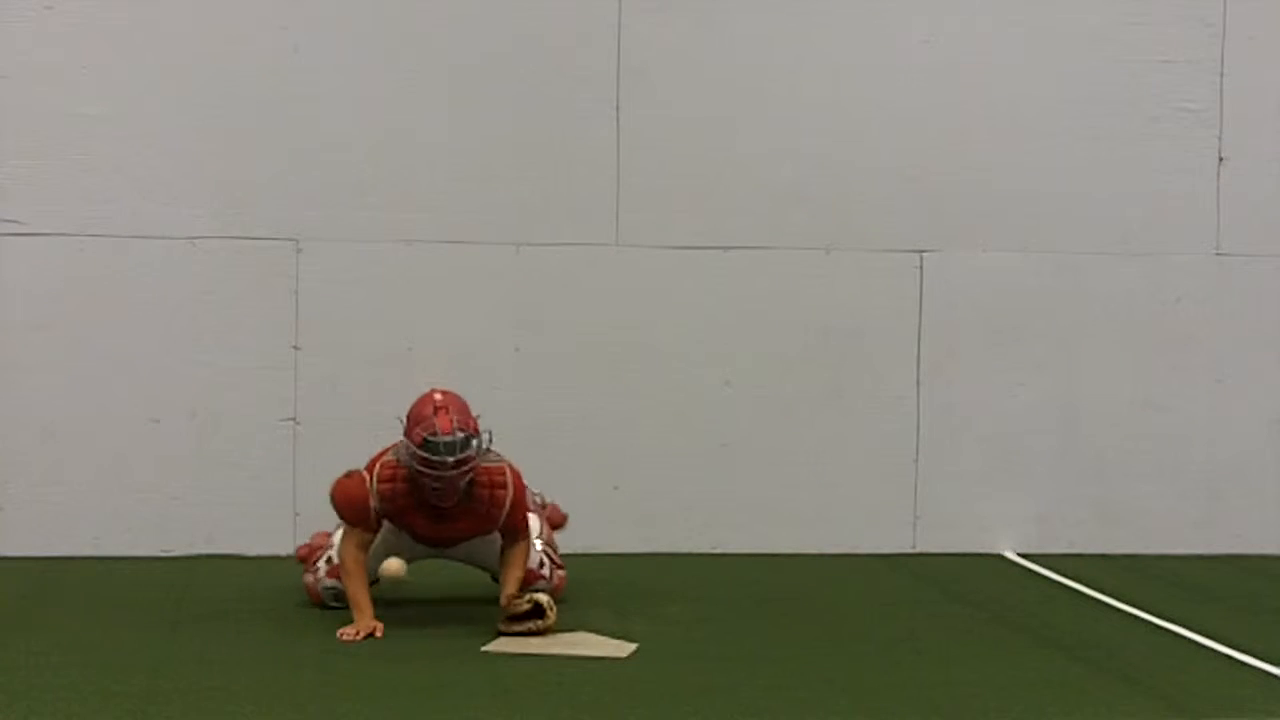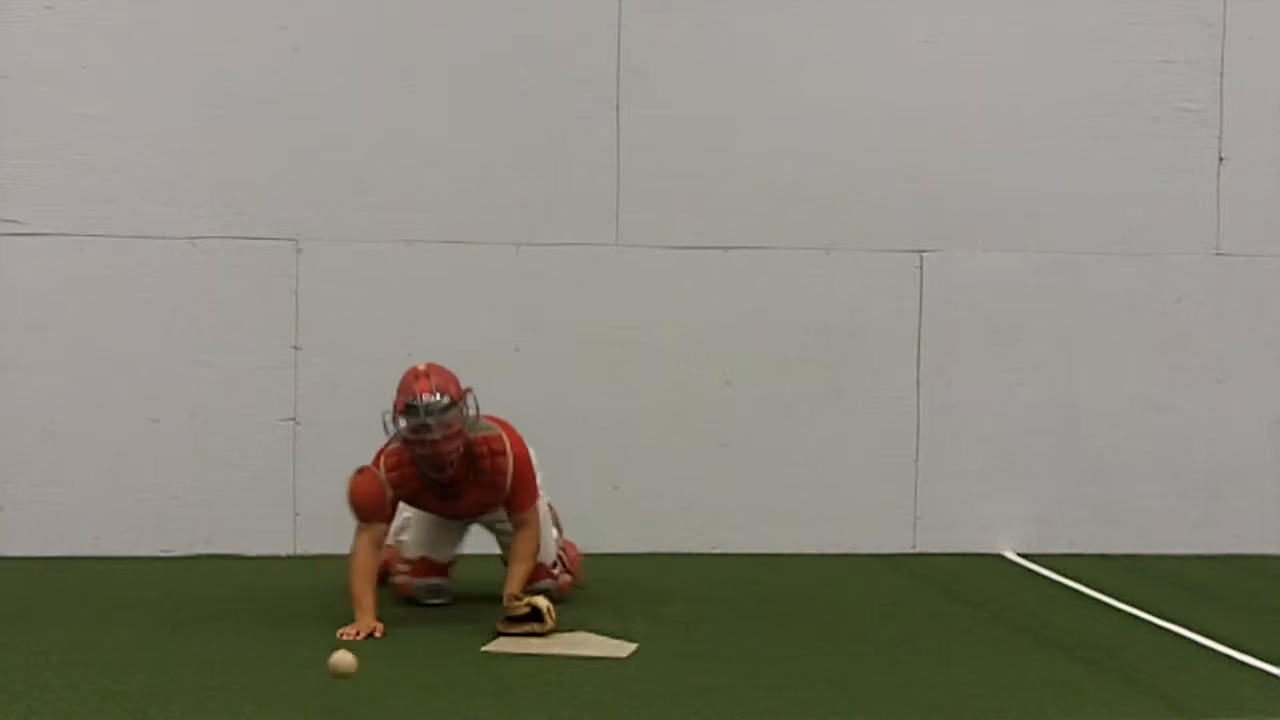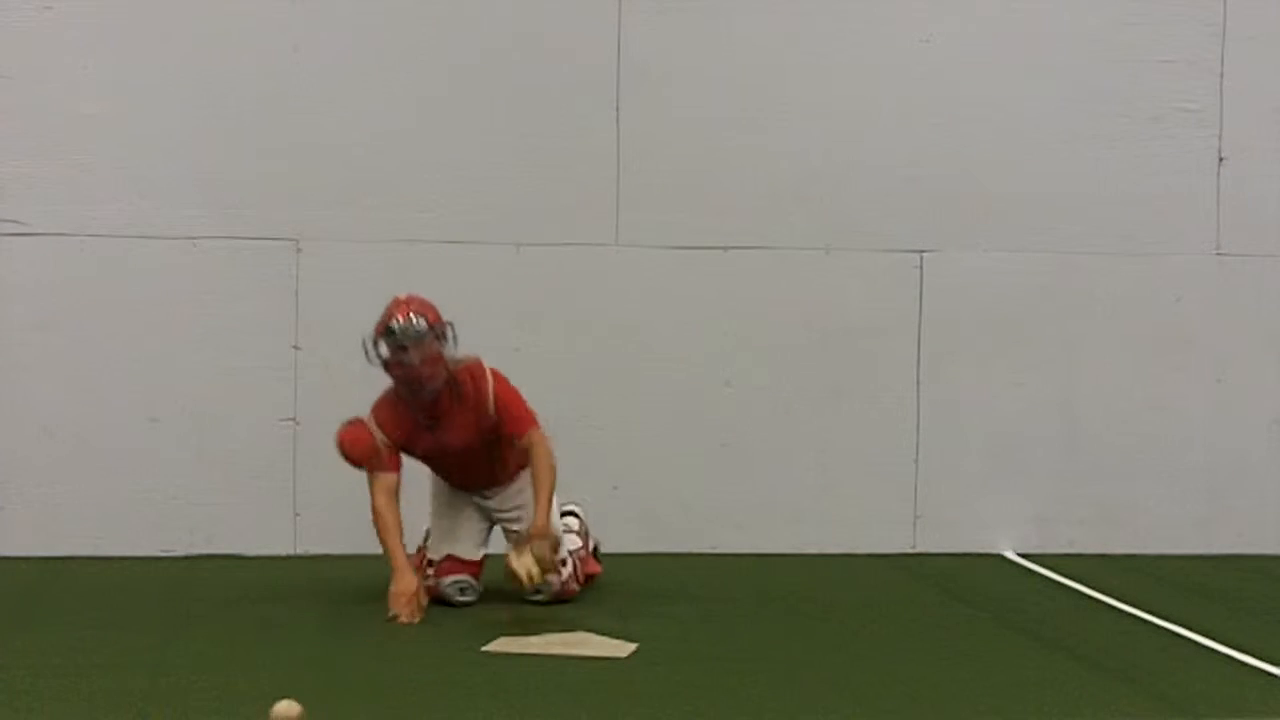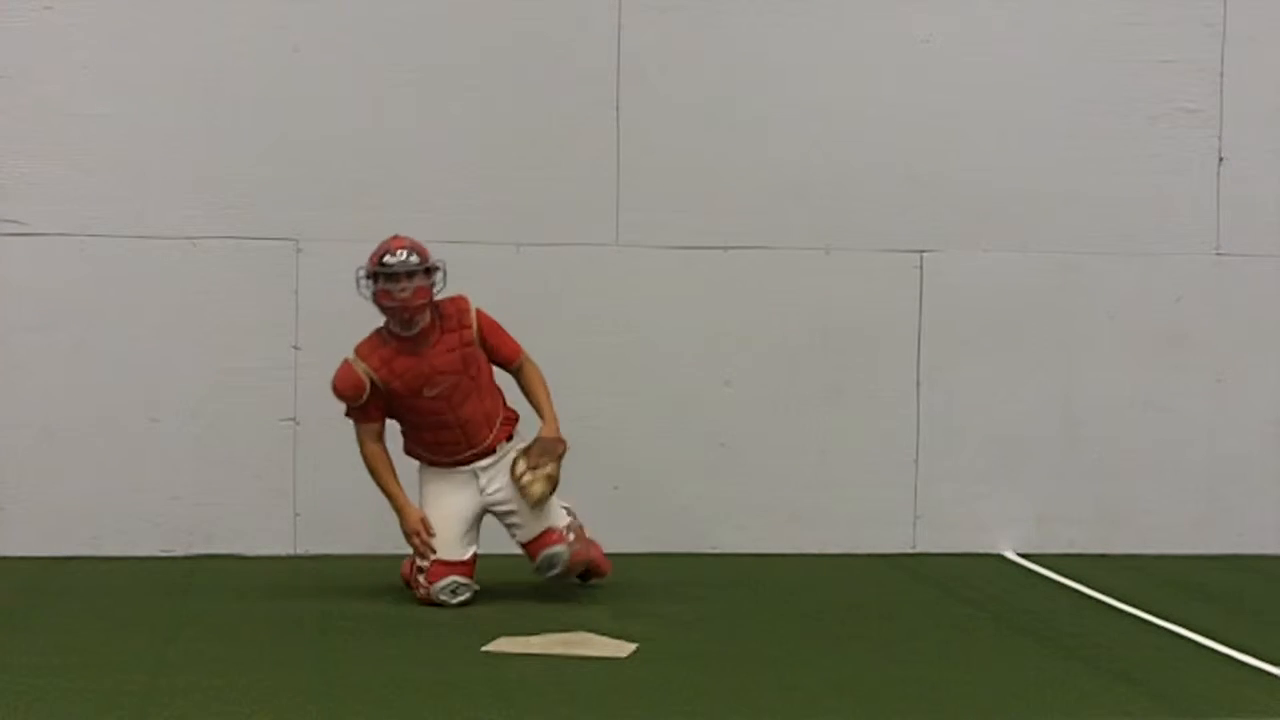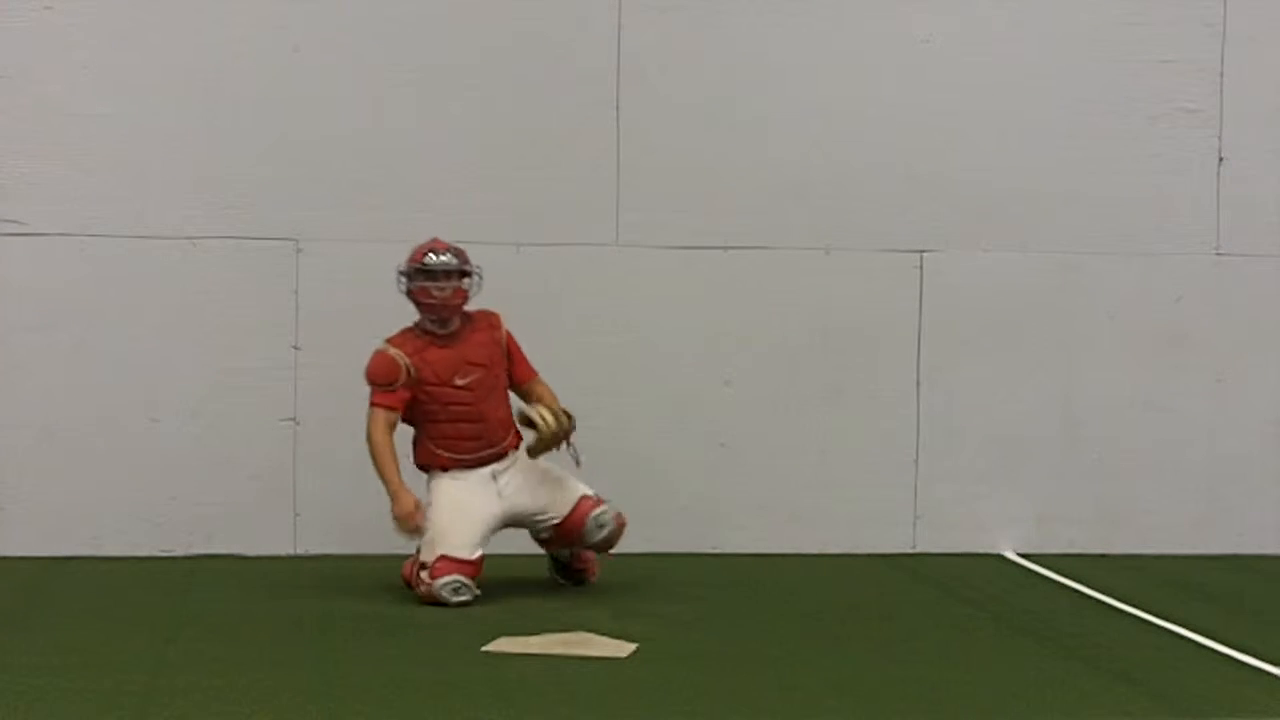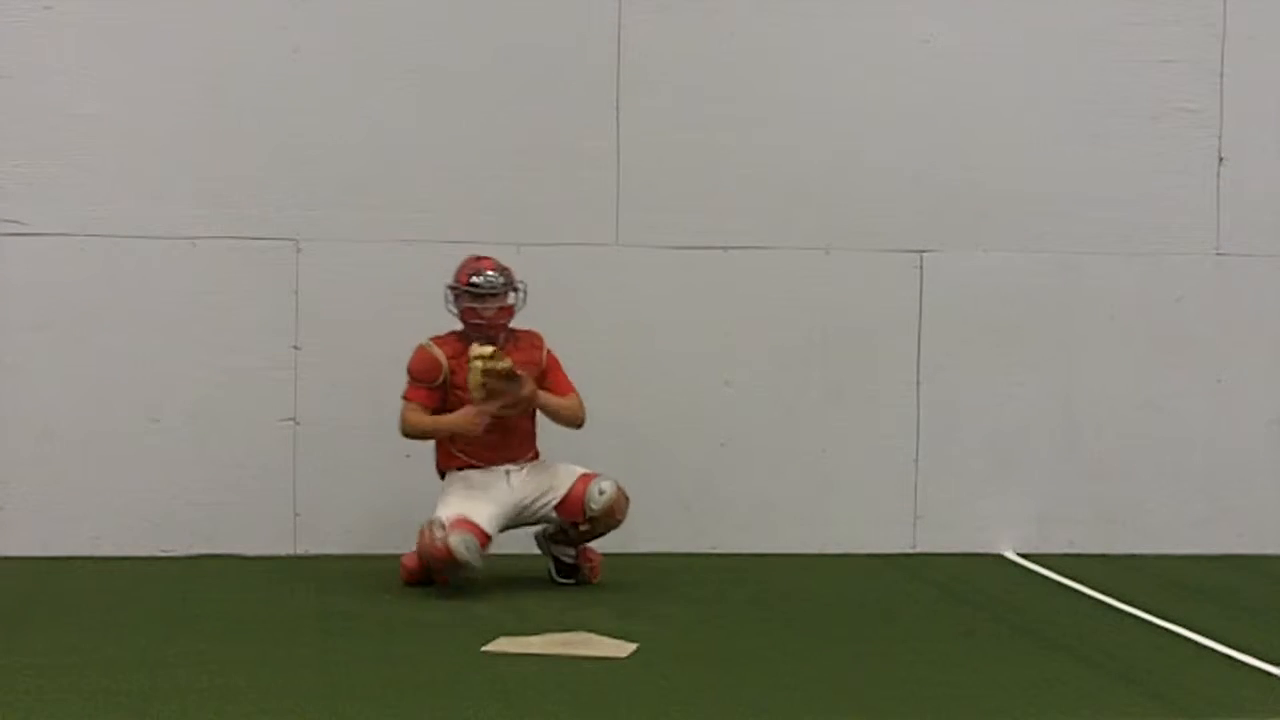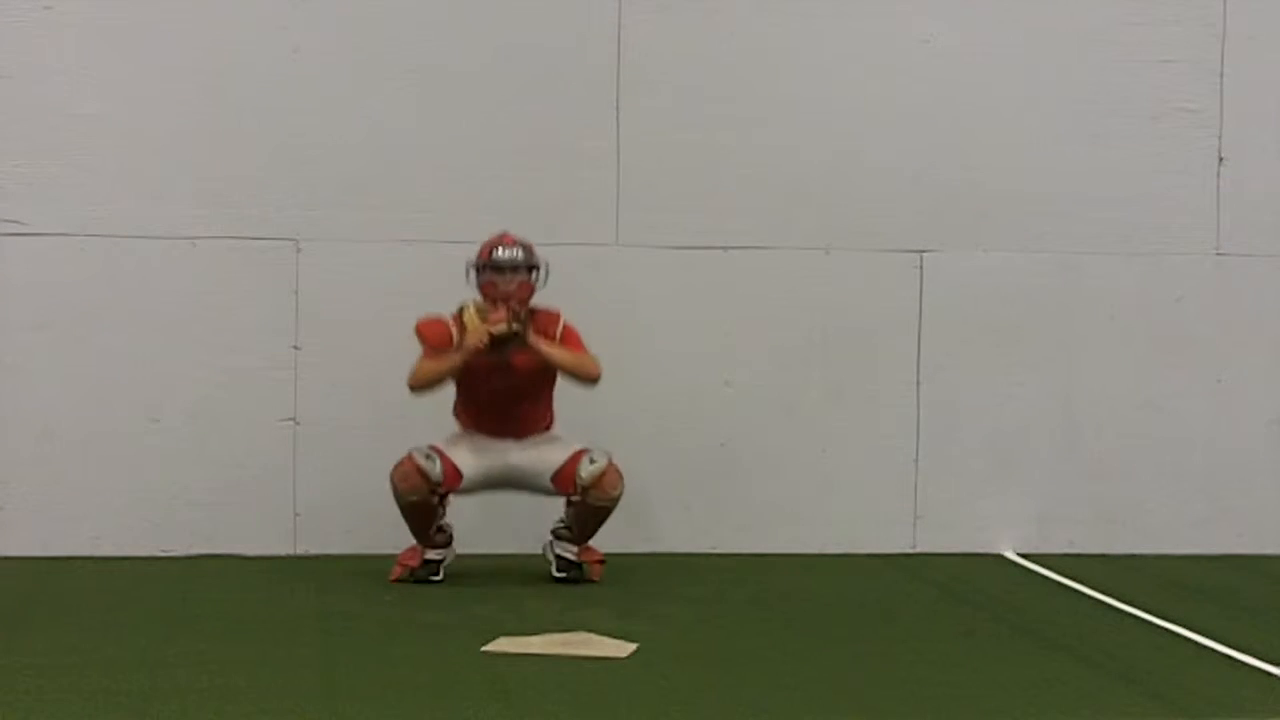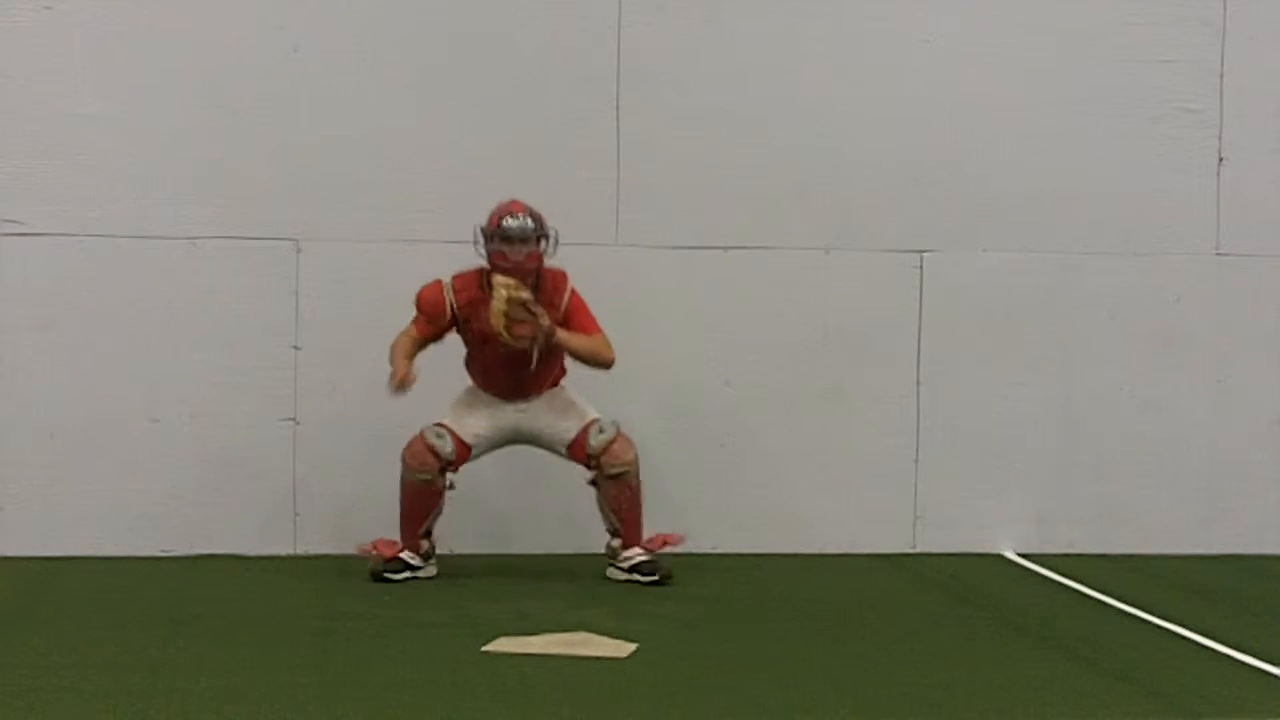
dt=0.3s
person 1, frame 1
left shoulder: (502, 482)
right shoulder: (384, 477)
left elbow: (515, 541)
right elbow: (355, 547)
left wrist: (510, 593)
right wrist: (363, 617)
left hip: (476, 535)
right hip: (401, 529)
left knee: (546, 584)
right knee: (325, 586)
left ankle: (532, 514)
person 1, frame 2
left shoulder: (504, 449)
right shoulder: (391, 466)
left elbow: (525, 526)
right elbow: (367, 541)
left wrist: (514, 589)
right wrist: (366, 615)
left hip: (507, 496)
right hip: (438, 506)
left knee: (548, 584)
left ankle: (548, 533)
right ankle: (406, 540)
person 1, frame 3
left shoulder: (481, 382)
right shoulder: (384, 416)
left elbow: (538, 450)
right elbow: (384, 497)
left wrist: (541, 524)
right wrist: (401, 571)
left hip: (516, 478)
right hip: (455, 489)
left knee: (551, 587)
right knee: (451, 588)
left ankle: (570, 526)
right ankle: (434, 543)
person 1, frame 4
left shoulder: (465, 319)
right shoulder: (370, 363)
left elbow: (522, 366)
right elbow: (371, 442)
left wrist: (549, 424)
right wrist: (404, 508)
left hip: (504, 458)
right hip: (443, 477)
left knee: (561, 563)
right knee: (446, 591)
left ankle: (571, 539)
right ankle: (424, 555)
person 1, frame 5
left shoulder: (491, 329)
right shoulder: (400, 354)
left elbow: (533, 387)
right elbow: (379, 429)
left wrist: (555, 413)
right wrist: (399, 494)
left hip: (516, 468)
right hip: (456, 482)
left knee: (605, 527)
right knee: (448, 589)
left ankle: (557, 544)
right ankle: (428, 554)
person 1, frame 6
left shoulder: (533, 348)
right shoulder: (441, 354)
left elbow: (578, 416)
right elbow: (409, 423)
left wrist: (534, 394)
right wrist: (453, 422)
left hip: (528, 474)
right hip: (469, 481)
left knee: (611, 500)
right knee: (454, 552)
left ankle: (562, 544)
right ankle: (435, 553)
person 1, frame 7
left shoulder: (550, 326)
right shoulder: (458, 326)
left elbow: (591, 372)
right elbow: (416, 381)
left wrist: (534, 342)
right wrist: (463, 353)
left hip: (536, 446)
right hip: (475, 445)
left knee: (606, 479)
right knee: (407, 476)
left ankle: (567, 545)
right ankle: (434, 548)
person 1, frame 8
left shoulder: (558, 290)
right shoulder: (461, 292)
left elbow: (605, 356)
right elbow: (410, 336)
left wrist: (553, 333)
right wrist: (400, 366)
left hip: (547, 402)
right hip: (486, 403)
left knee: (617, 449)
right knee: (421, 454)
left ankle: (628, 552)
right ankle: (414, 553)
